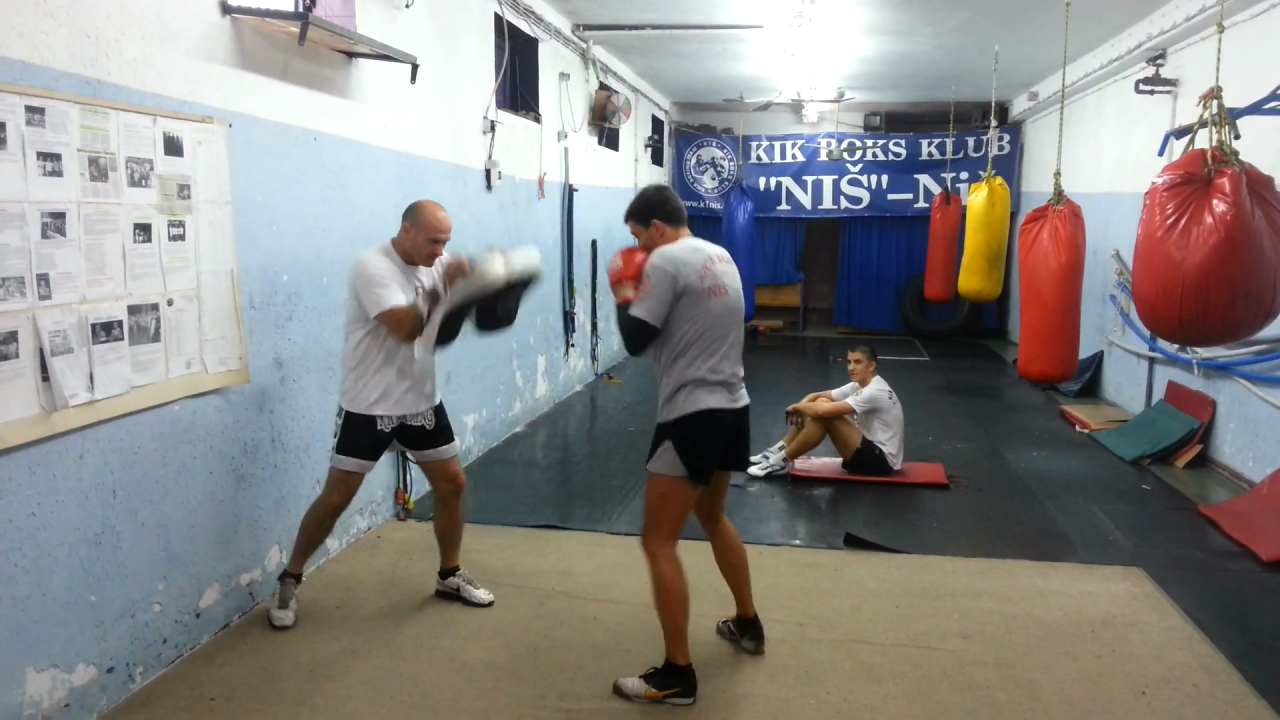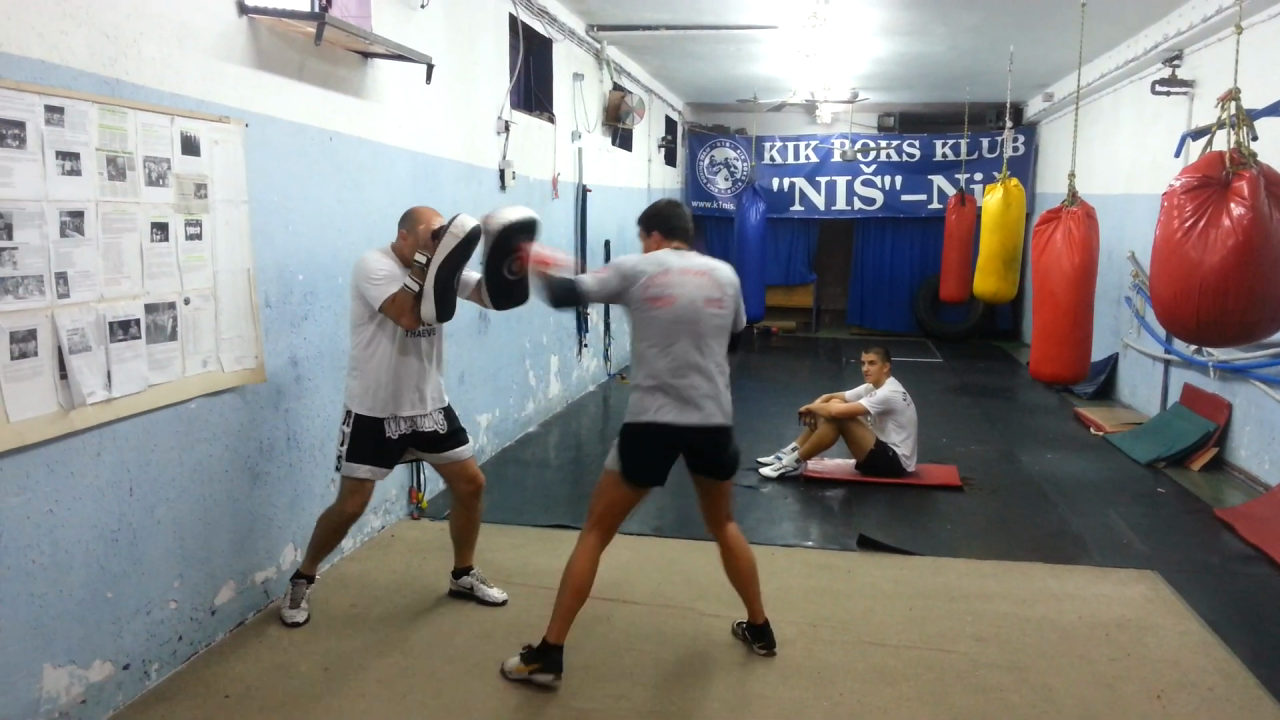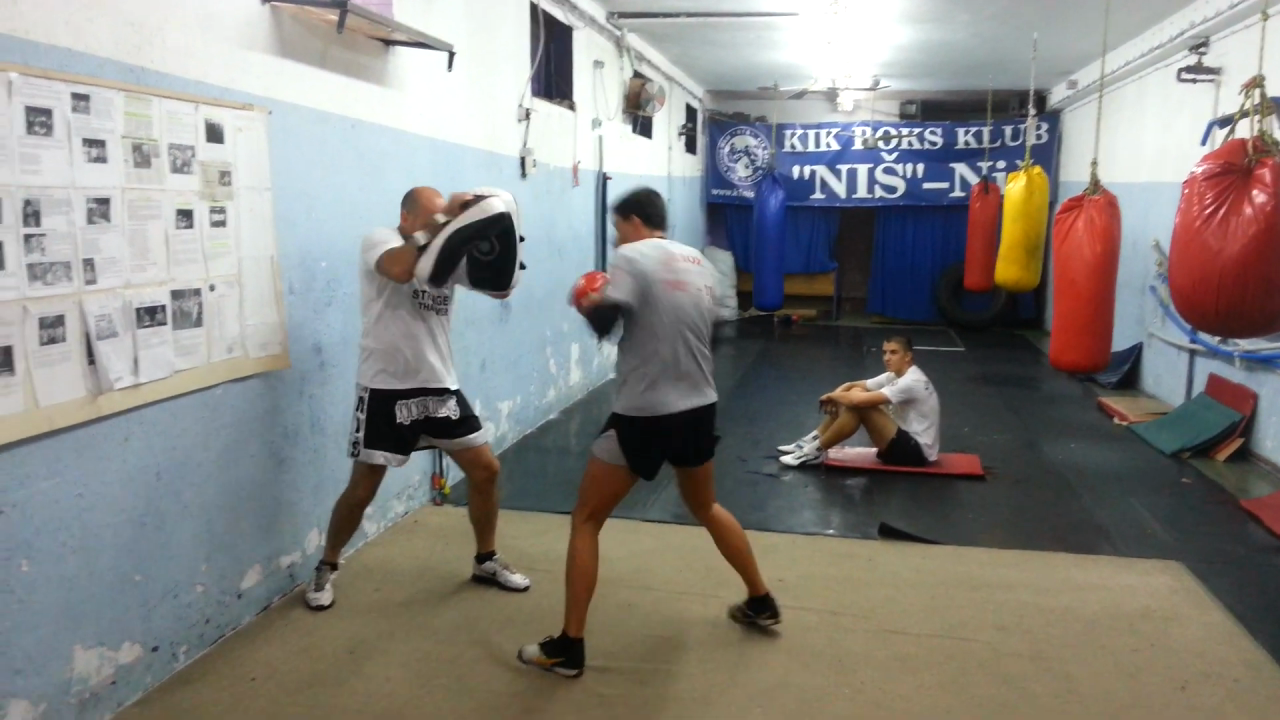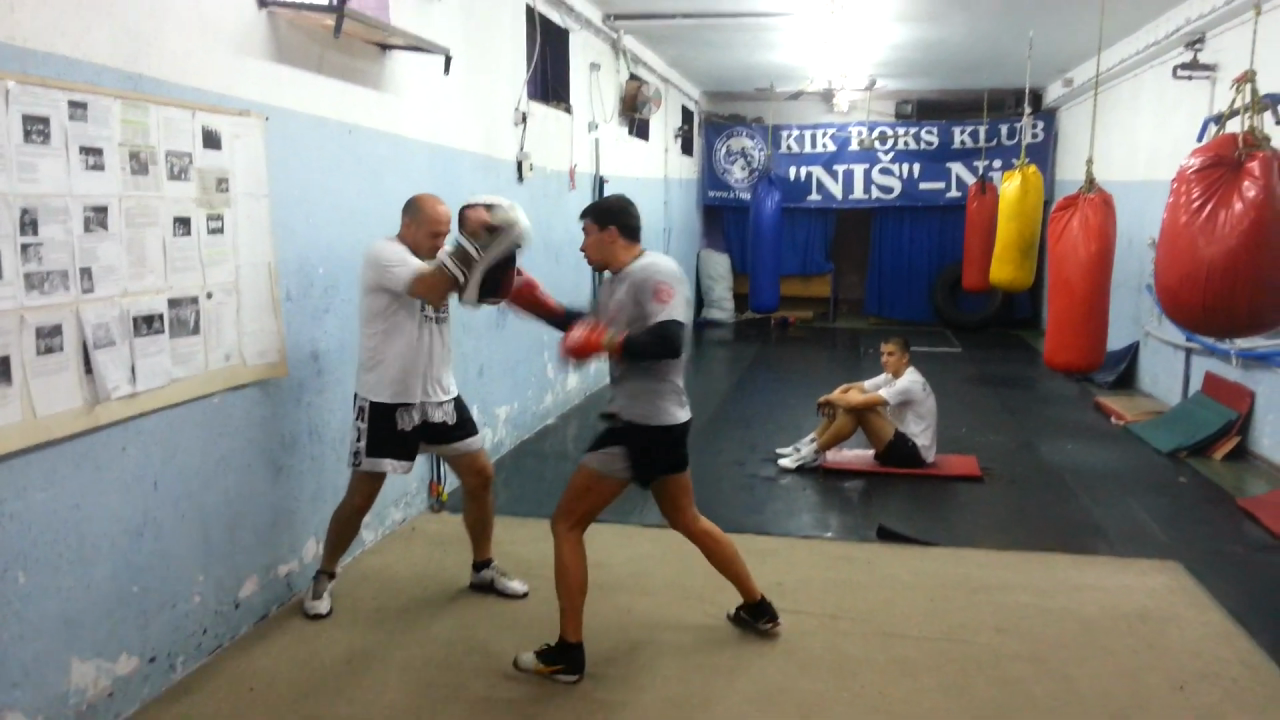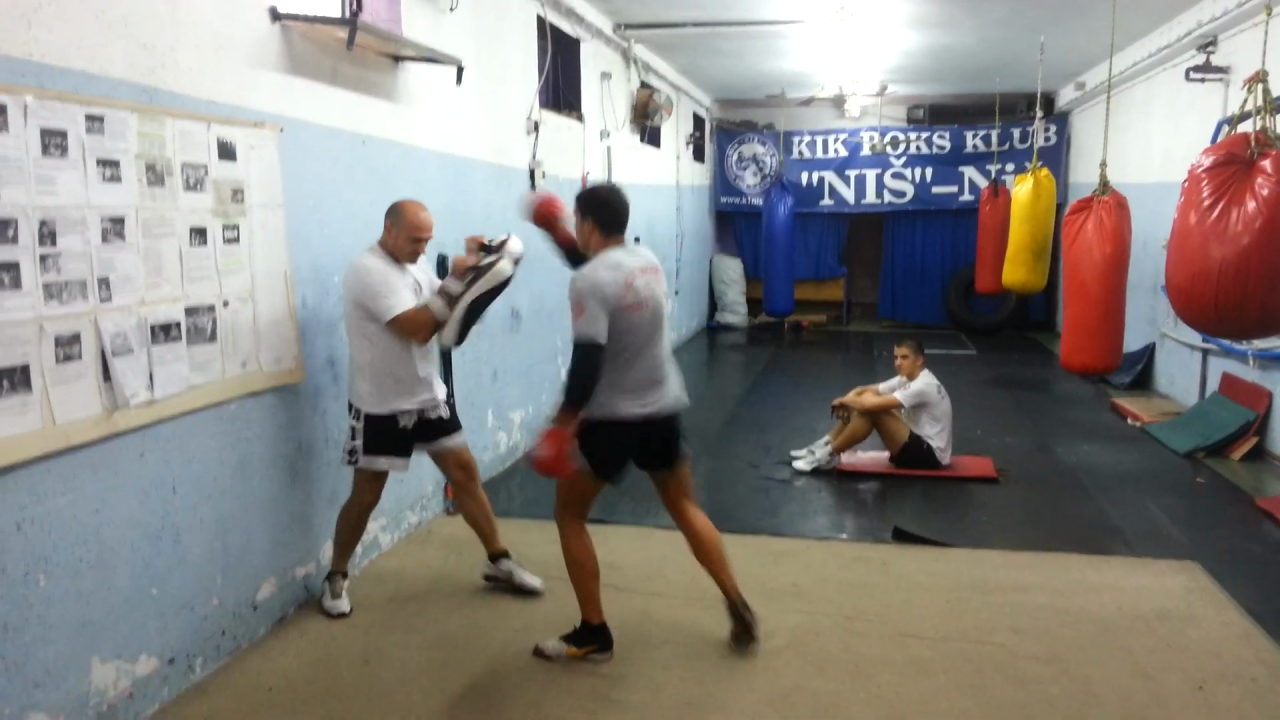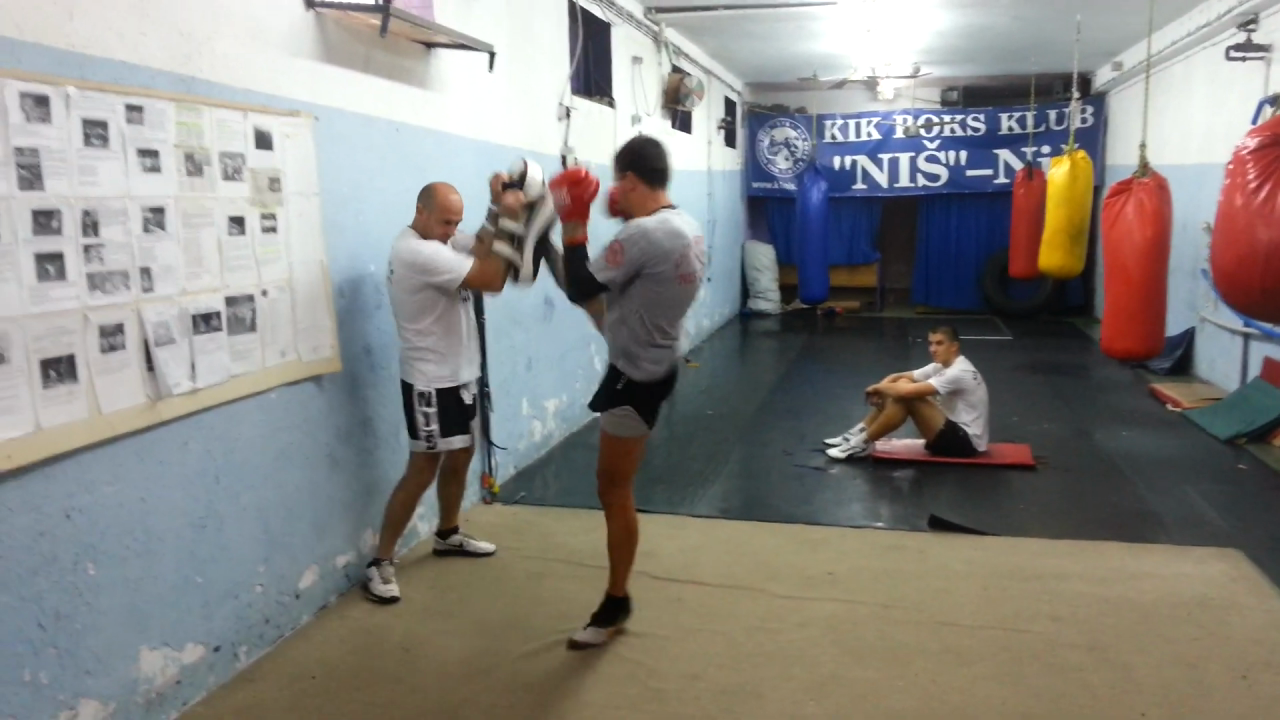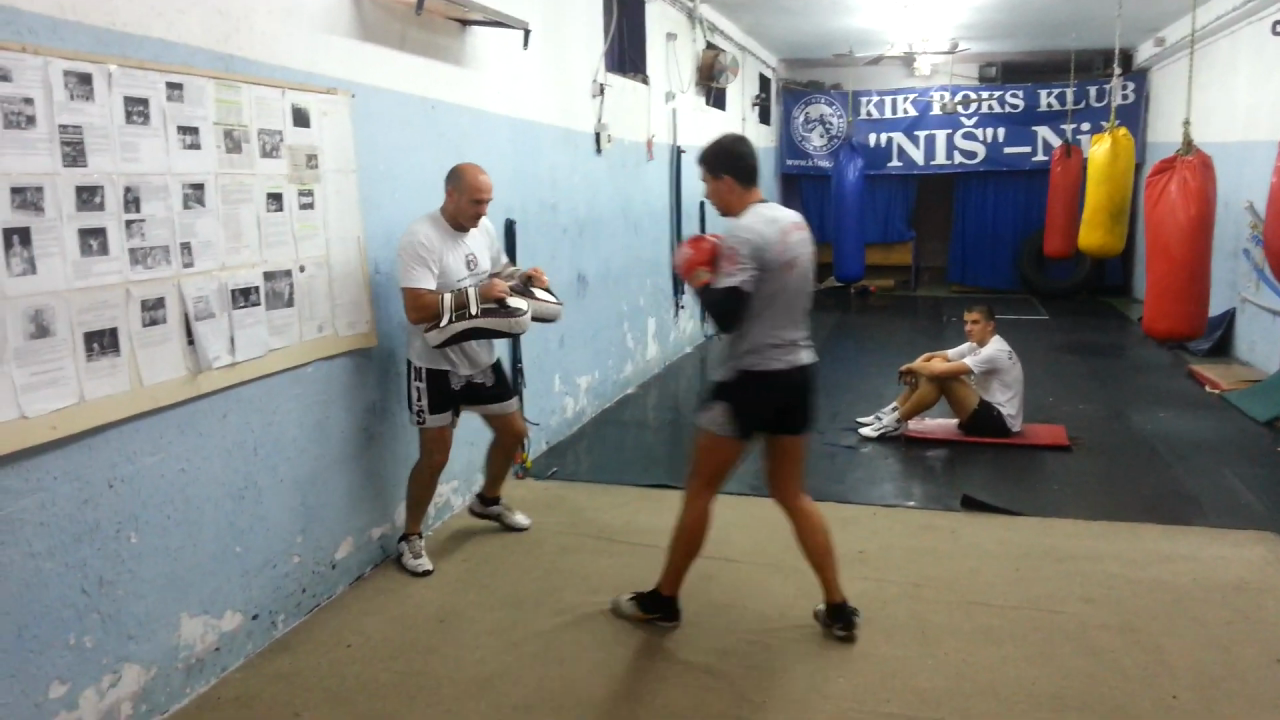
dt=0.4s
person 1, frame 1
left shoulder: (667, 260)
right shoulder: (720, 256)
left elbow: (635, 340)
left wrist: (624, 294)
right wrist: (645, 292)
left hip: (692, 415)
right hip: (733, 408)
left knee: (659, 542)
right knee: (712, 515)
left ankle: (677, 674)
right ankle: (748, 623)
person 1, frame 2
left shoulder: (637, 268)
right shoulder: (726, 274)
left elbow: (566, 296)
left wrist: (541, 269)
left hip: (651, 425)
right hip: (713, 423)
left knee: (596, 532)
right knee: (723, 525)
left ankle: (548, 654)
right ankle: (760, 629)
person 1, frame 3
left shoulder: (632, 256)
right shoulder: (699, 264)
left elbow: (602, 314)
left wrist: (587, 301)
left hip: (644, 415)
right hip: (699, 408)
left knee: (586, 520)
right knee: (706, 508)
left ankle: (568, 645)
right ankle: (761, 601)
person 1, frame 4
left shoulder: (652, 273)
right shoulder: (619, 280)
left elbow: (668, 342)
right elbow: (590, 329)
left wrist: (607, 344)
right wrist: (539, 304)
left hip: (642, 425)
right hip: (662, 421)
left knee: (566, 525)
right knee: (688, 520)
left ankle: (567, 652)
right ankle: (758, 606)
person 1, frame 5
left shoulder: (589, 282)
right shoulder: (646, 260)
left elbow: (587, 364)
left wrist: (563, 423)
left hip: (611, 422)
right hip: (662, 411)
left knee: (569, 515)
right knee: (685, 510)
left ankle: (593, 632)
right ankle: (739, 612)
person 1, frame 6
left shoulder: (644, 235)
right shoulder: (680, 228)
left elbow: (583, 288)
left wrist: (573, 225)
left hip: (638, 378)
left knee: (613, 490)
left ankle: (615, 605)
person 1, frame 7
left shoulder: (742, 235)
right shoulder: (796, 223)
left elbow: (729, 317)
left wrist: (699, 279)
right wrist: (721, 264)
left hip: (748, 380)
right hip: (798, 373)
left knee: (701, 491)
right knee: (791, 493)
left ankle: (663, 600)
right ankle: (838, 608)
person 2, frame 1
left shoulder: (434, 265)
right shoulder: (372, 267)
right elbow: (404, 328)
right wrist: (443, 285)
left hip: (421, 400)
right hip: (368, 405)
left knee: (452, 483)
right knee: (336, 497)
left ankle: (450, 576)
right ankle: (290, 579)
person 2, frame 2
right shoulder: (373, 265)
right elbow: (408, 316)
right wrist: (425, 256)
left hip: (429, 404)
right hip: (374, 409)
left knee: (471, 484)
right knee: (350, 505)
left ankle: (463, 575)
right ankle: (303, 580)
person 2, frame 3
right shoulder: (379, 240)
right elbow: (401, 270)
right wrist: (443, 220)
left hip: (441, 387)
right hip: (386, 390)
left knee: (486, 470)
right knee: (361, 490)
left ankle: (486, 561)
right ankle: (326, 567)
person 2, frame 4
left shoulder: (439, 259)
right shoulder: (383, 253)
right elbow: (435, 294)
right wrist: (471, 240)
left hip: (439, 393)
right hip: (386, 399)
left knee: (480, 476)
right knee: (360, 498)
left ankle: (483, 569)
right ankle: (324, 576)
person 2, frame 5
left shoulder: (413, 262)
right shoulder: (368, 271)
left elbow: (448, 314)
right elbow: (419, 331)
left wrist: (476, 263)
right wrist: (454, 284)
left hip: (427, 393)
right hip: (380, 405)
left knee: (465, 472)
right knee: (365, 496)
left ankle: (498, 562)
right ankle: (336, 577)
person 2, frame 6
left shoulder: (433, 242)
right shoulder: (418, 254)
left elbow: (478, 254)
right elbow: (490, 279)
left wrist: (497, 214)
right wrist: (509, 222)
left hip: (456, 372)
right hip: (433, 381)
left knee: (461, 454)
right knee: (423, 470)
left ankle: (448, 534)
right ankle: (381, 562)
person 2, frame 7
left shoulder: (485, 228)
right shoulder: (420, 238)
left elbow: (498, 269)
right elbow: (417, 310)
left wrist: (522, 276)
right wrist: (477, 296)
left hip: (481, 358)
right hip: (435, 365)
left knee: (514, 431)
right knee: (435, 456)
left ankle: (488, 500)
right ankle: (410, 538)
